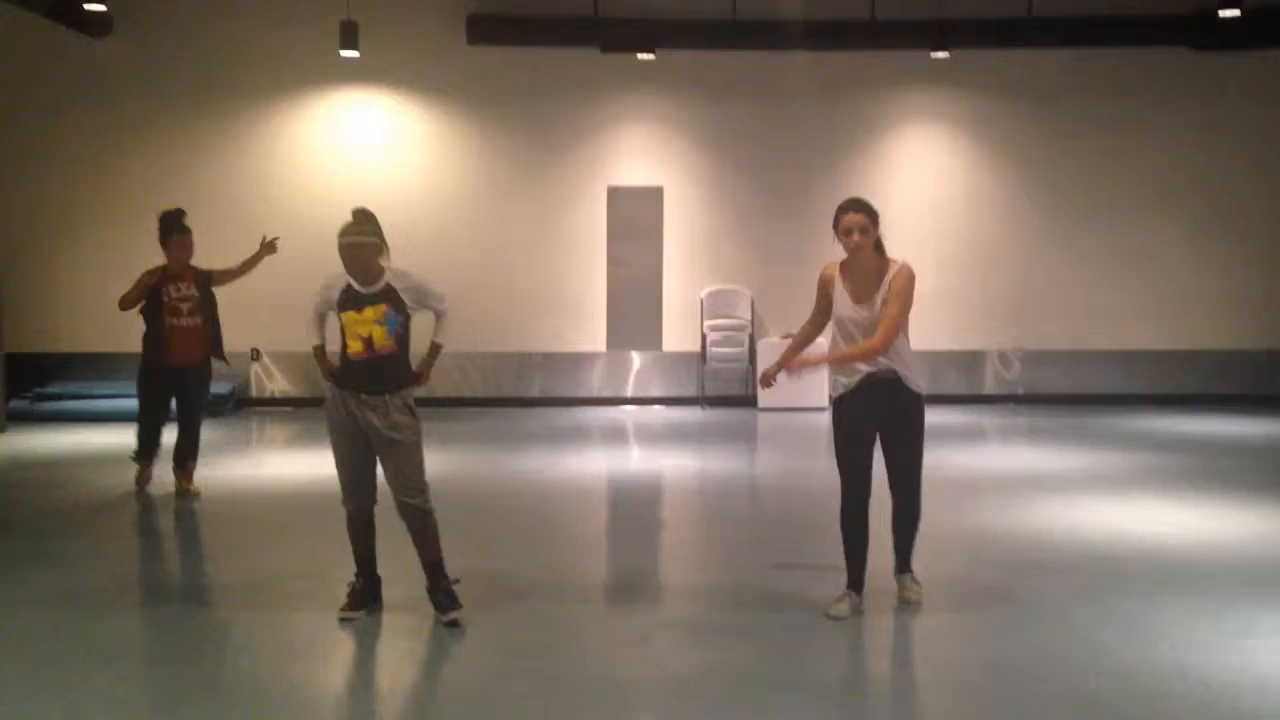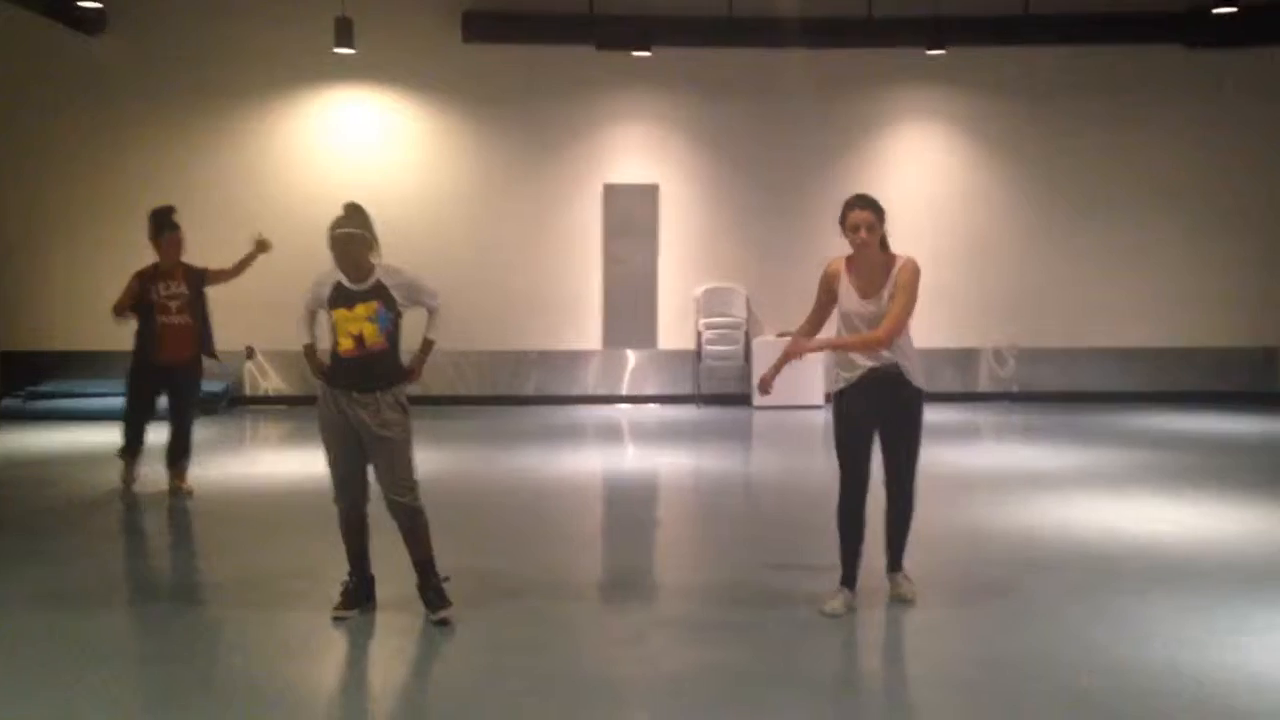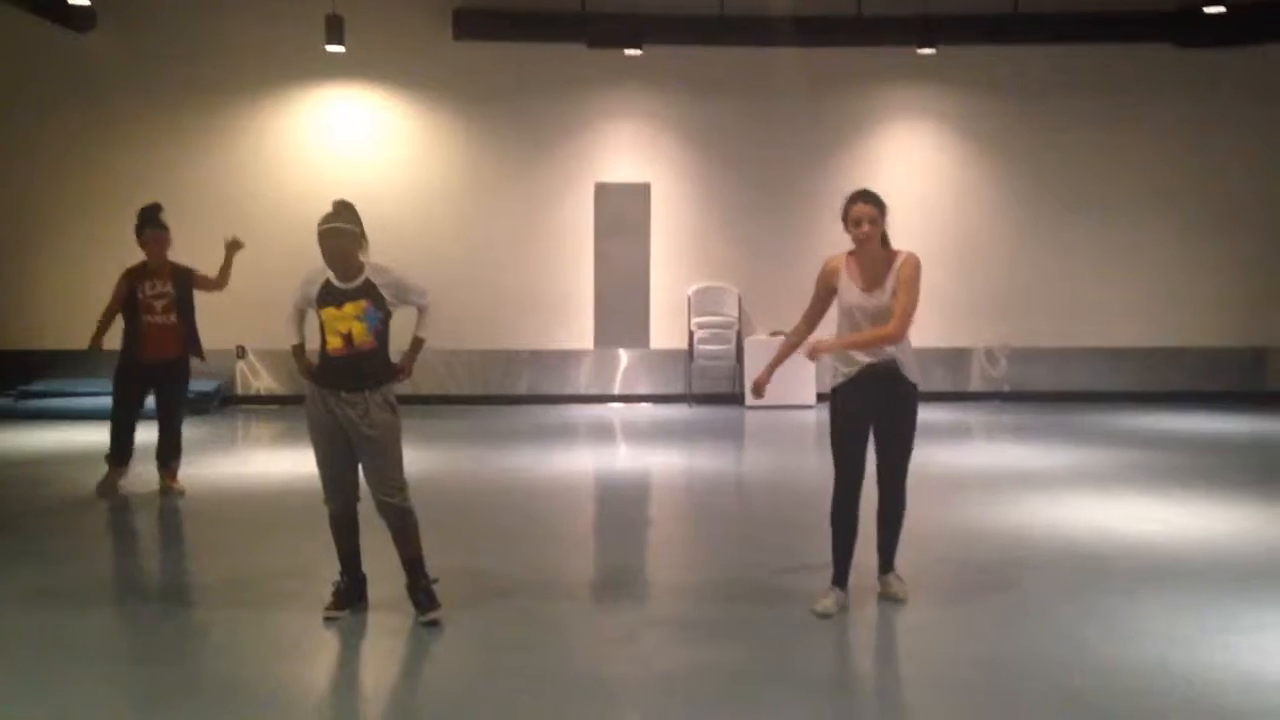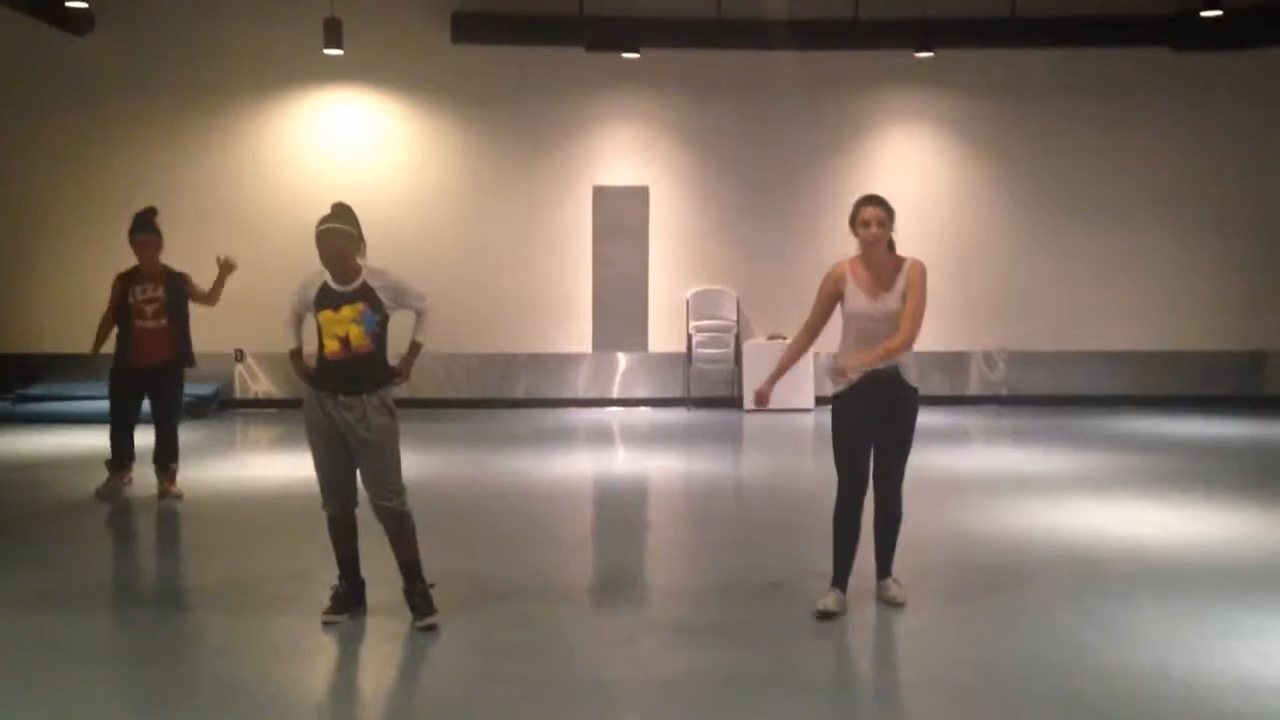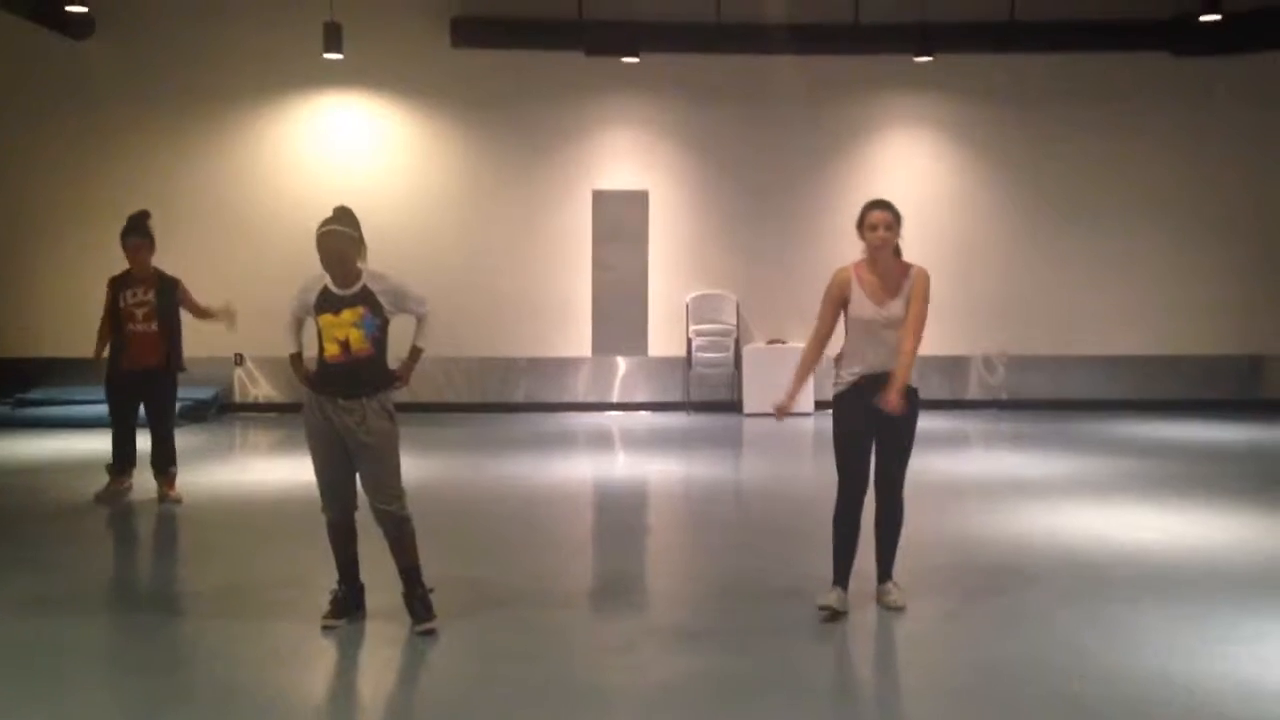
dt=0.1s
person 1, frame 1
left shoulder: (406, 285)
right shoulder: (334, 288)
left elbow: (442, 309)
right elbow: (316, 317)
left wrist: (430, 359)
right wrist: (321, 358)
left hip: (393, 403)
right hip: (345, 403)
left knee: (412, 496)
right knee: (356, 499)
left ankle: (440, 585)
right ankle: (366, 585)
person 1, frame 2
left shoulder: (397, 281)
right shoulder: (324, 286)
left elbow: (435, 305)
right elbow: (307, 315)
left wrist: (422, 355)
right wrist: (312, 357)
left hip: (384, 400)
right hip: (336, 401)
left knee: (402, 494)
right knee: (348, 498)
left ankle: (430, 583)
right ankle: (359, 584)
person 1, frame 3
left shoulder: (385, 280)
right shoulder: (313, 284)
left elbow: (424, 303)
right elbow: (296, 314)
left wrist: (412, 354)
right wrist: (300, 356)
left hip: (374, 400)
right hip: (325, 401)
left knee: (391, 495)
right knee: (338, 498)
left ankle: (419, 584)
right ankle: (351, 583)
person 1, frame 4
left shoulder: (383, 284)
right shoulder: (311, 287)
left elbow: (422, 307)
right elbow: (294, 318)
left wrist: (410, 358)
right wrist: (297, 360)
left hip: (371, 403)
right hip: (322, 404)
left knee: (389, 498)
right knee: (336, 502)
left ankle: (416, 587)
right ankle: (350, 588)
person 1, frame 5
left shoulder: (384, 288)
right shoulder: (311, 291)
left elbow: (422, 312)
right elbow: (294, 322)
left wrist: (410, 361)
right wrist: (297, 363)
left hip: (372, 407)
right hip: (323, 408)
left knee: (388, 503)
right knee: (336, 506)
left ankle: (416, 592)
right ankle: (349, 592)
person 2, frame 1
left shoulder: (901, 275)
right shoulder: (831, 277)
left elbow: (880, 343)
right elbow: (813, 327)
left wrist: (819, 361)
right wrist: (777, 366)
left hip: (900, 391)
right hip: (852, 393)
left knee: (907, 490)
right knee: (854, 493)
left ankle: (904, 571)
right ankle: (853, 588)
person 2, frame 2
left shoulder: (906, 269)
right shoulder: (834, 272)
left elbow: (886, 334)
right elbow: (812, 324)
left wrist: (822, 345)
right wrist: (775, 368)
left hip: (901, 385)
right hip: (854, 387)
left knee: (901, 486)
right knee: (853, 488)
left ankle: (896, 570)
right ankle: (847, 584)
person 2, frame 3
left shoulder: (906, 264)
right shoulder: (835, 268)
left elbow: (896, 329)
right elbow: (806, 324)
left wrist: (838, 343)
right wrist: (768, 371)
left hip: (897, 382)
right hip: (851, 383)
left knee: (893, 482)
right knee: (847, 484)
left ankle: (887, 570)
right ankle: (838, 584)
person 2, frame 4
left shoulder: (912, 270)
right shoulder: (840, 274)
left elbow: (907, 335)
right elbow: (809, 332)
left wrist: (865, 359)
right wrist: (771, 380)
left hip: (897, 388)
right hip: (852, 390)
left knee: (889, 487)
right knee: (851, 488)
left ankle: (885, 575)
right ankle: (838, 586)
person 2, frame 5
left shoulder: (916, 277)
right shoulder: (842, 278)
left elbow: (912, 339)
right elbow: (819, 339)
left wrist: (898, 388)
right wrist: (792, 393)
left hip: (899, 391)
right hip: (854, 391)
left knee: (890, 489)
right knee: (851, 489)
left ankle: (886, 578)
right ankle: (839, 584)
person 3, frame 1
left shoulder: (203, 278)
right shoulder: (152, 279)
left elbow: (237, 272)
right elbow: (124, 304)
left wrist: (261, 253)
right wrist: (143, 288)
left hip: (196, 365)
right hip: (159, 365)
left knee: (191, 422)
right knee: (152, 418)
left ankle: (184, 475)
right ankle: (145, 462)
person 3, frame 2
left shoulder: (196, 276)
right shoulder: (143, 277)
left elbow: (232, 273)
right elbow: (119, 310)
left wrist: (254, 252)
right wrist: (129, 301)
left hip: (187, 362)
right hip: (150, 362)
left knee: (183, 420)
right knee: (137, 413)
left ankle: (178, 474)
right ankle: (130, 459)
person 3, frame 3
left shoulder: (184, 276)
right shoulder: (130, 277)
left elbow: (218, 284)
right elbow: (112, 311)
left wrist: (229, 256)
right wrist: (97, 339)
left hip: (173, 362)
right hip: (136, 361)
left knee: (171, 419)
right knee: (123, 416)
left ankle: (169, 474)
right ankle: (117, 467)
person 3, frame 4
left shoulder: (177, 280)
right shoulder: (123, 281)
left elbow: (210, 299)
right elbow: (110, 318)
left wrist: (224, 274)
right wrist: (96, 348)
left hip: (167, 366)
right hip: (129, 365)
left knee: (167, 423)
right knee: (121, 421)
left ankle: (167, 477)
right ankle: (119, 473)
person 3, frame 5
left shoulder: (169, 285)
right shoulder: (115, 284)
left elbow: (196, 310)
right elbow: (107, 321)
left wrist: (219, 314)
right wrist: (98, 352)
left hip: (159, 370)
right hip: (123, 370)
left knee: (162, 426)
right knee: (121, 425)
left ankle: (166, 481)
right ankle: (119, 478)
